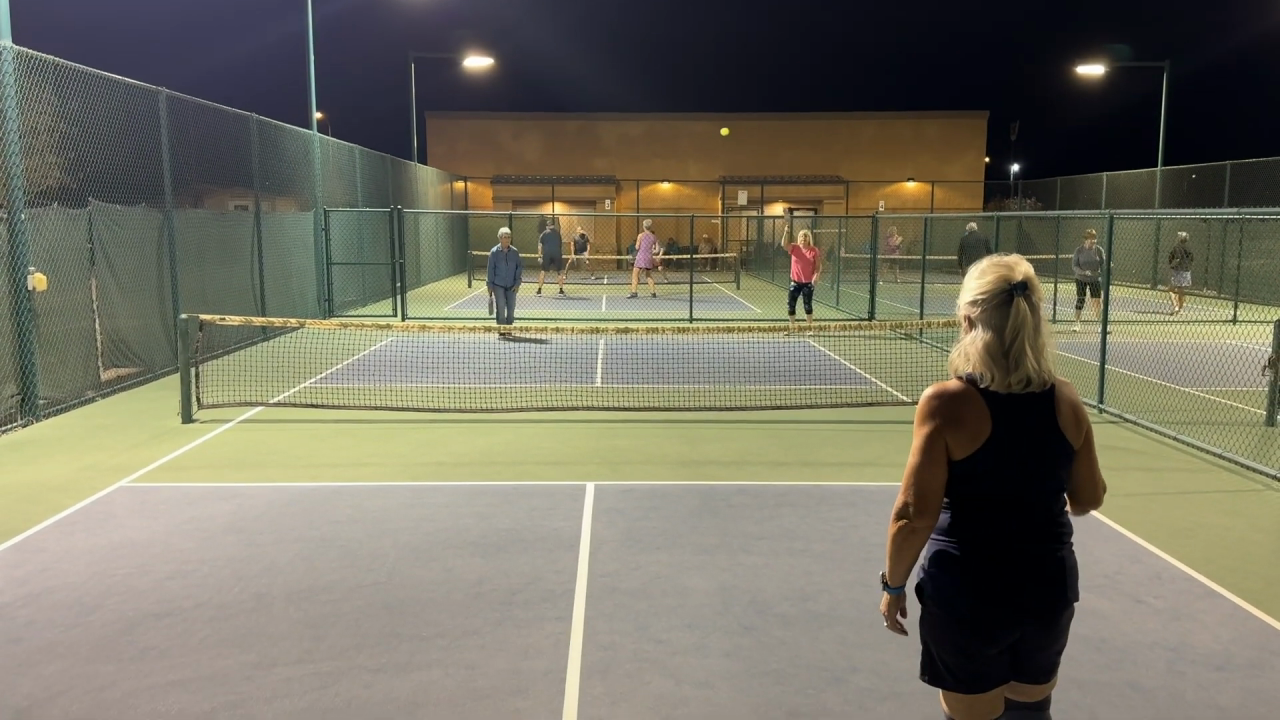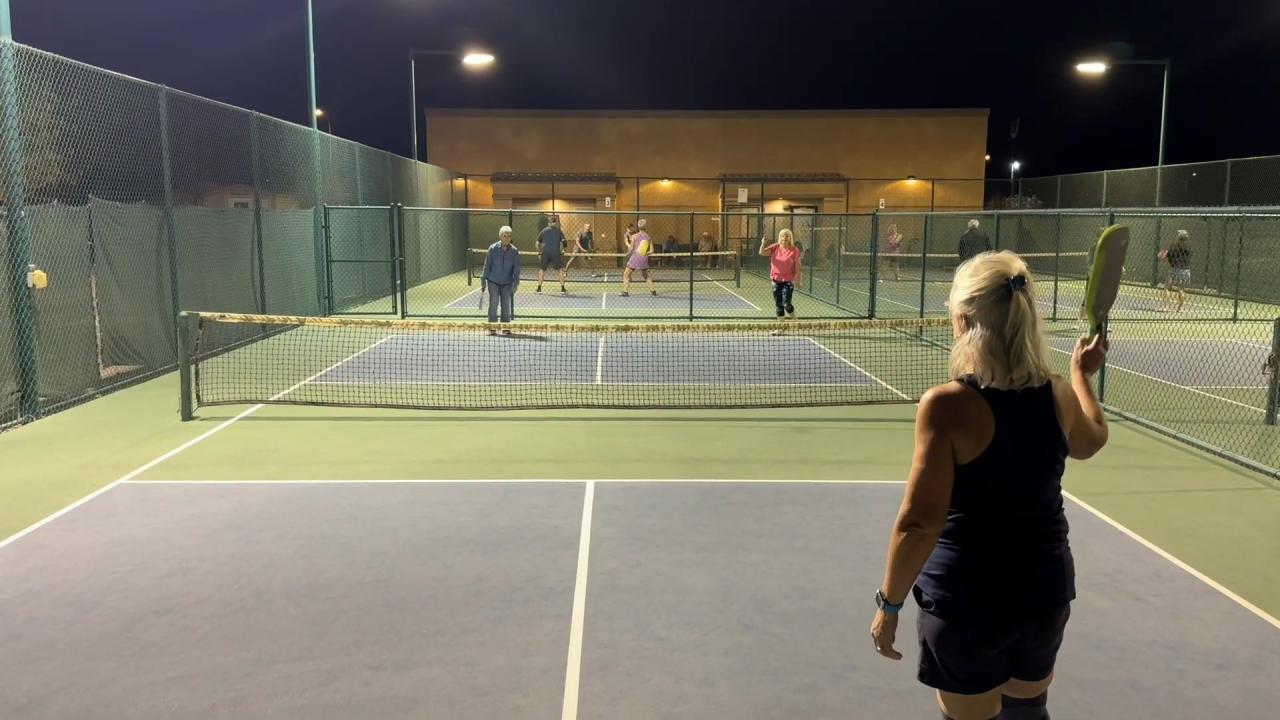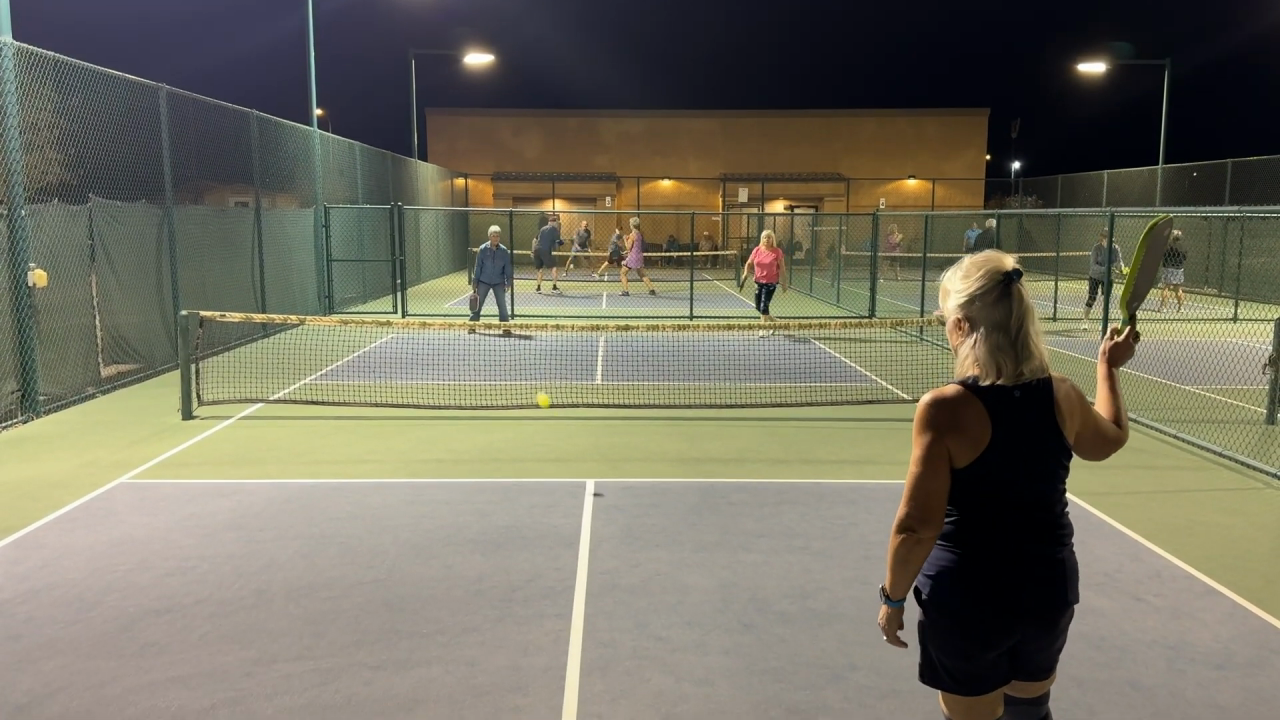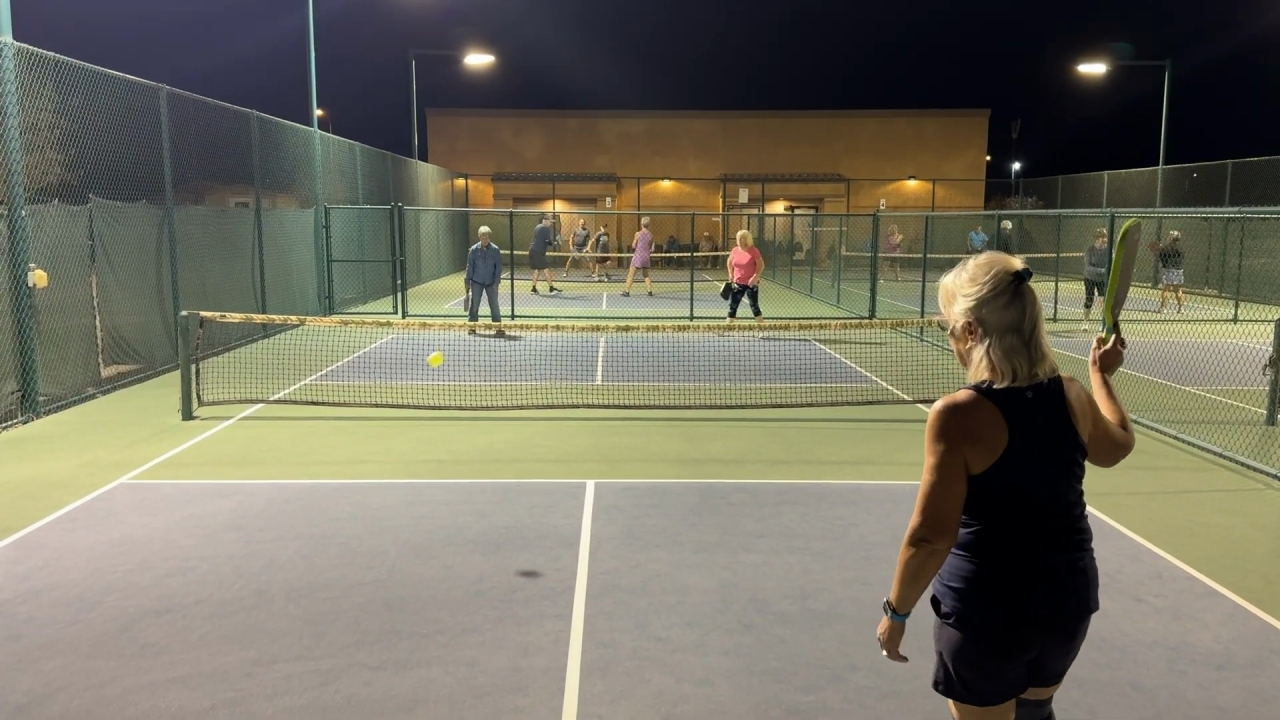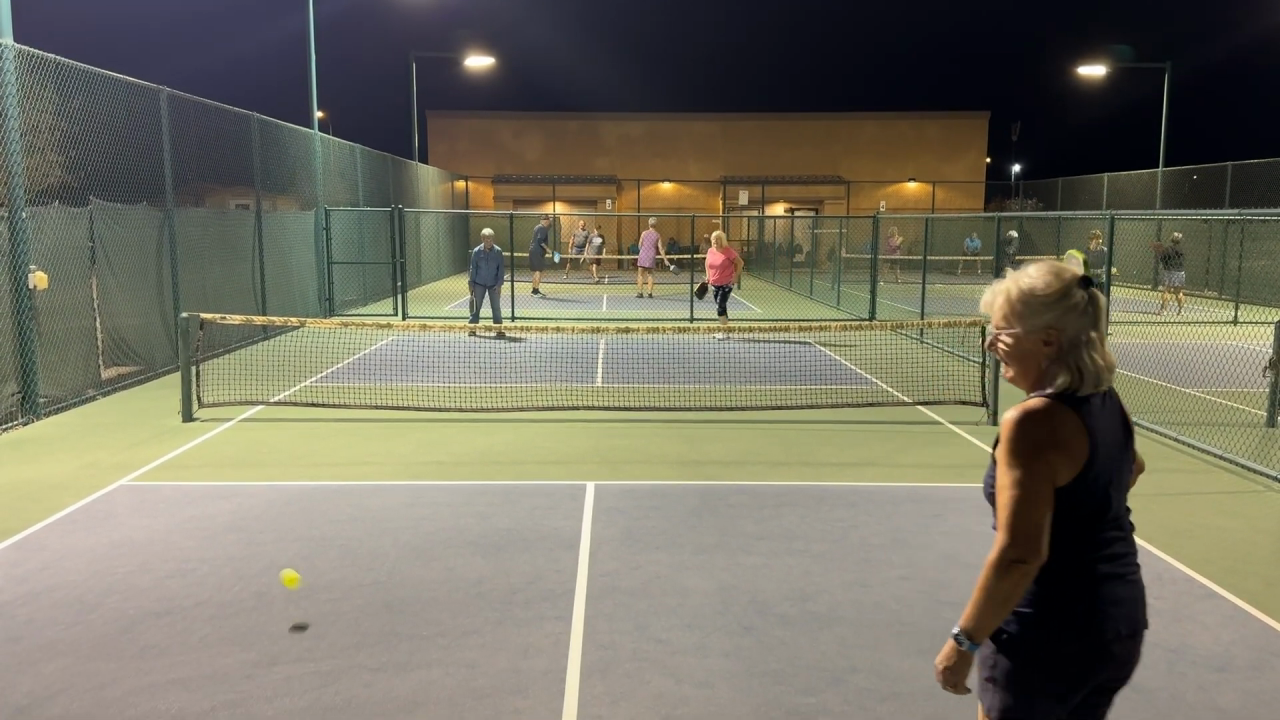
dt=0.4s
person 1, frame 1
left shoulder: (946, 403)
right shoulder: (1065, 401)
left elbow: (913, 516)
right elbow: (1089, 498)
left wrist: (893, 585)
left hip: (967, 597)
right hip: (1048, 591)
person 1, frame 2
left shoulder: (946, 404)
right shoulder: (1059, 394)
left elbow: (920, 523)
right elbow: (1091, 441)
left wrist: (888, 603)
right wrist: (1083, 373)
left hip: (966, 597)
right hip: (1045, 589)
person 1, frame 3
left shoulder: (944, 408)
right shoulder: (1061, 395)
left elbow: (917, 525)
right elbow: (1110, 438)
left wrist: (892, 597)
right wrist: (1109, 365)
left hip: (966, 599)
right hip: (1049, 591)
person 1, frame 4
left shoulder: (958, 414)
right shoulder: (1071, 395)
left elbow: (930, 537)
right elbow: (1118, 445)
left wrist: (896, 611)
right wrist: (1101, 374)
left hip: (986, 609)
right hip: (1068, 597)
person 1, frame 5
left shoulder: (1032, 423)
right shoulder: (1110, 404)
left elbow: (1019, 557)
left wrist: (963, 641)
left hip: (1044, 634)
right hip: (1118, 619)
